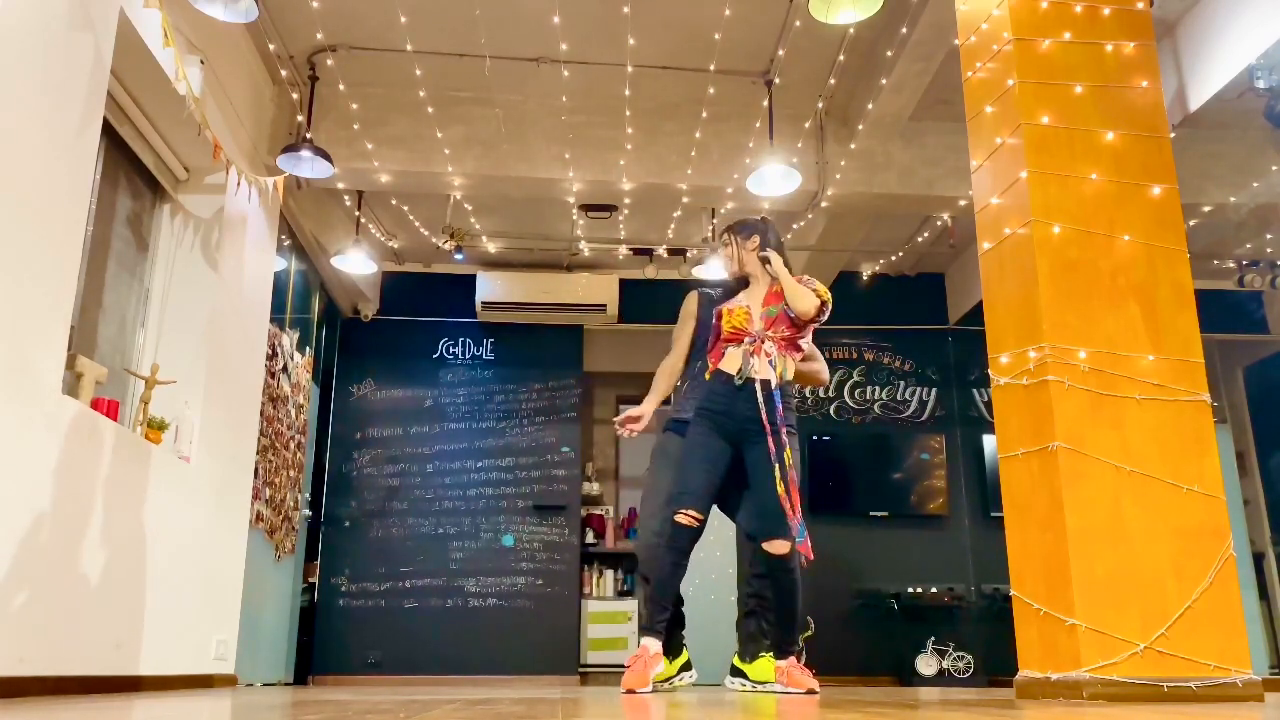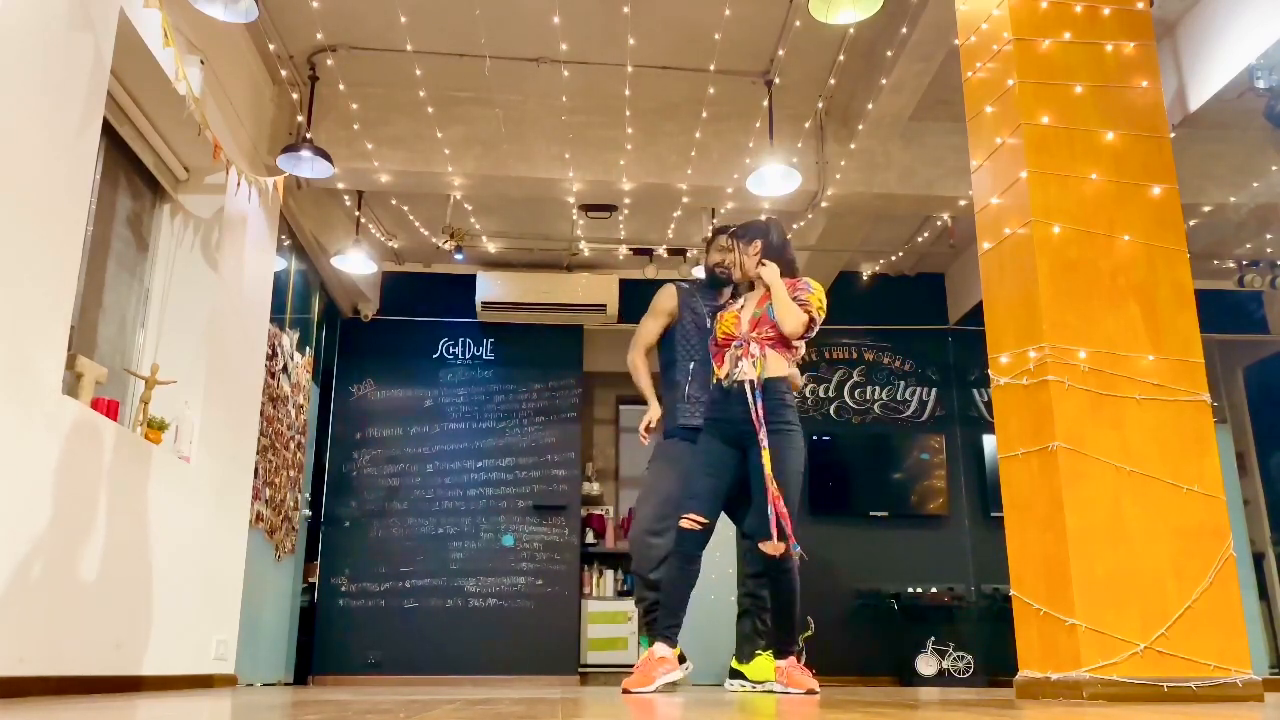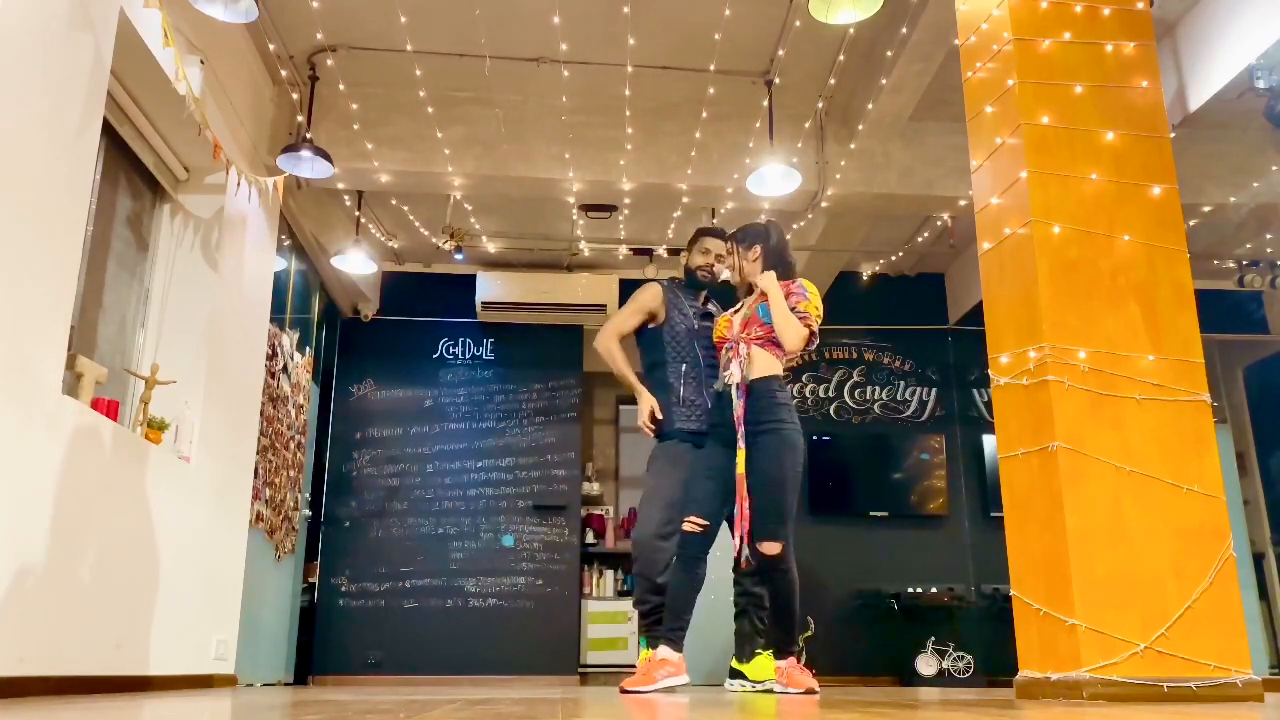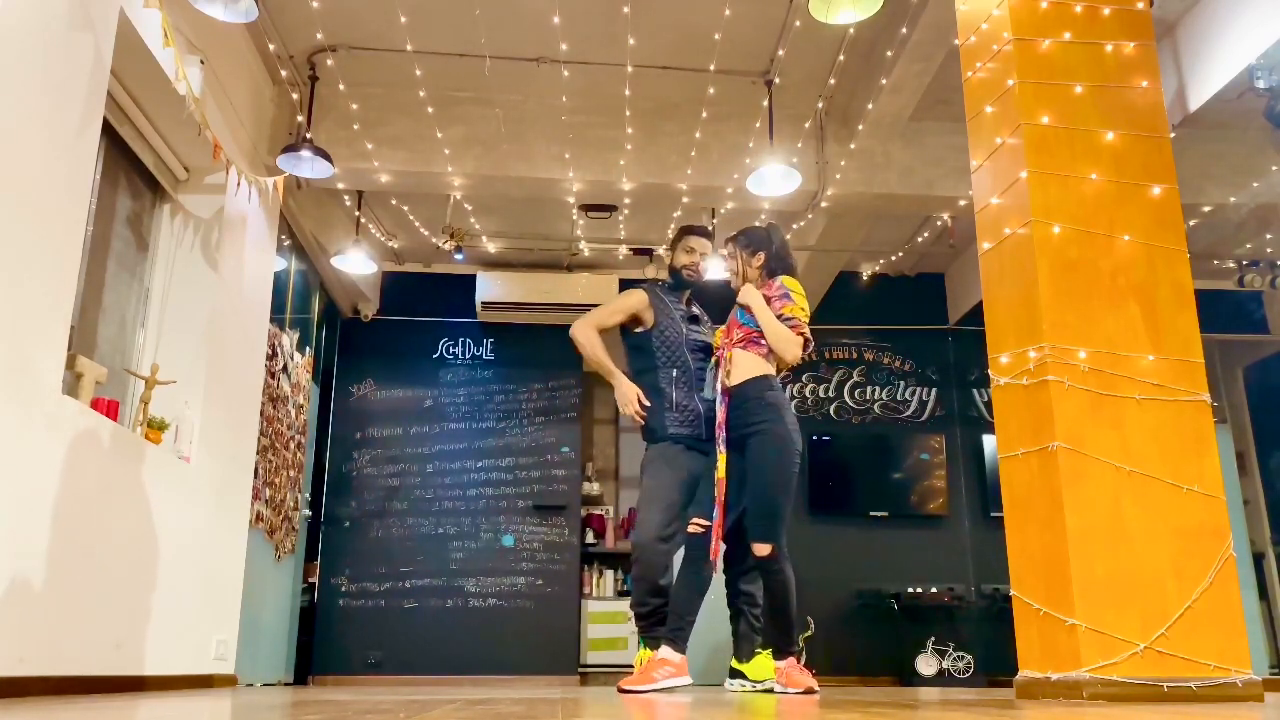
dt=0.3s
person 1, frame 1
left shoulder: (801, 288)
right shoulder: (727, 305)
left elbow: (806, 311)
left wrist: (779, 268)
left hip: (771, 418)
right hip: (715, 413)
left knee: (778, 543)
right knee: (682, 525)
left ankle: (786, 661)
right ankle: (650, 647)
person 1, frame 2
left shoulder: (803, 289)
right shoulder: (731, 309)
left elbow: (793, 327)
left wrist: (775, 279)
left hip: (773, 415)
right hip: (720, 419)
left knee: (775, 543)
right knee: (688, 532)
left ankle: (786, 661)
right ankle: (663, 652)
person 1, frame 3
left shoulder: (797, 291)
right shoulder: (735, 311)
left elbow: (794, 342)
left wrist: (771, 288)
left hip: (769, 415)
right hip: (724, 422)
left knee: (771, 544)
right knee: (693, 535)
left ankle: (787, 661)
right ankle: (669, 655)
person 1, frame 4
left shoulder: (782, 288)
right shoulder: (742, 311)
left elbow: (791, 352)
left wrist: (755, 301)
left hip: (764, 417)
right hip: (730, 424)
left knee: (764, 546)
right knee: (700, 536)
left ankle: (786, 660)
right ankle: (671, 654)
person 2, frame 1
right shoulder: (701, 301)
left elbow: (820, 373)
right elbow: (676, 359)
right wrist: (648, 406)
right hip: (685, 432)
right knee: (655, 534)
left ankle: (752, 655)
right ankle: (671, 653)
person 2, frame 2
right shoulder: (676, 296)
left elbow: (793, 377)
right elbow: (637, 350)
right wrist: (653, 402)
right hip: (685, 438)
right knee: (649, 534)
left ankle: (750, 657)
person 2, frame 3
left shoulder: (720, 317)
right shoulder: (659, 296)
right elbow: (606, 339)
right wrist: (640, 391)
right hip: (679, 441)
right knee: (651, 537)
left ankle: (749, 657)
right ankle: (658, 649)
person 2, frame 4
left shoulder: (702, 318)
right shoulder: (643, 300)
right elbow: (582, 329)
right wrist: (619, 380)
left hip: (721, 446)
right hip: (672, 445)
left knee: (744, 544)
right knee: (651, 540)
left ankle: (748, 657)
right ankle: (656, 648)
